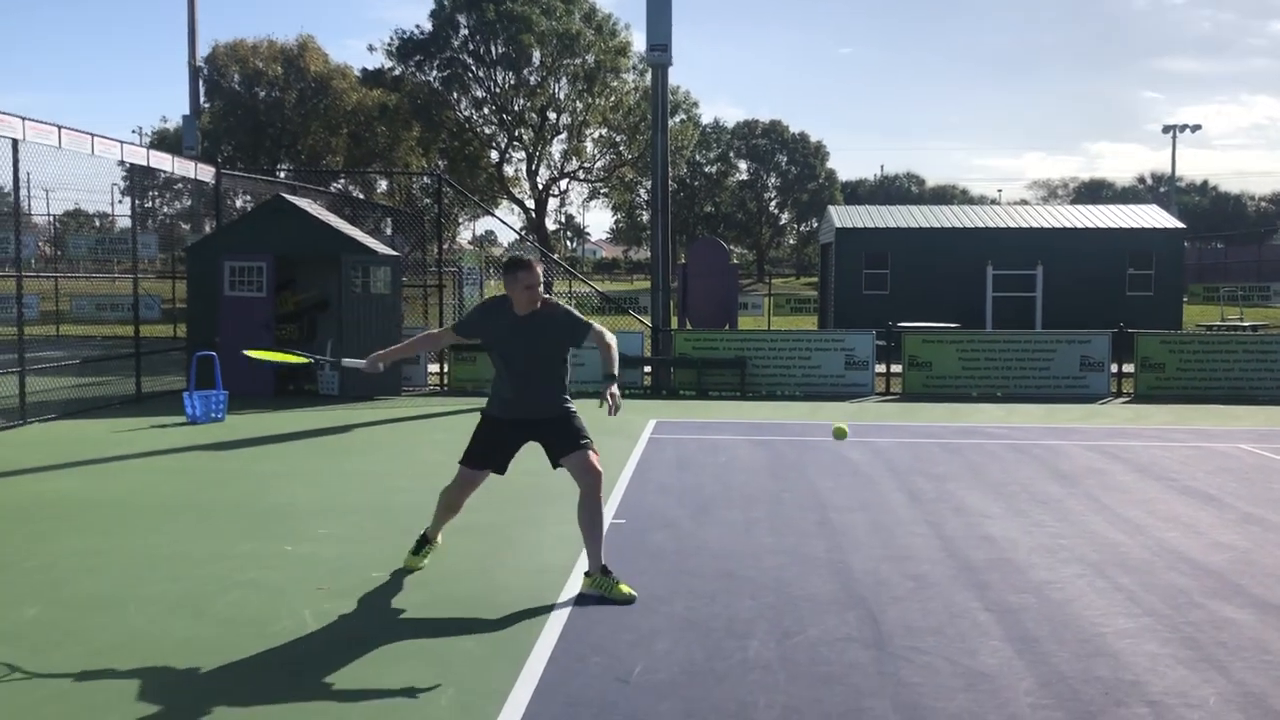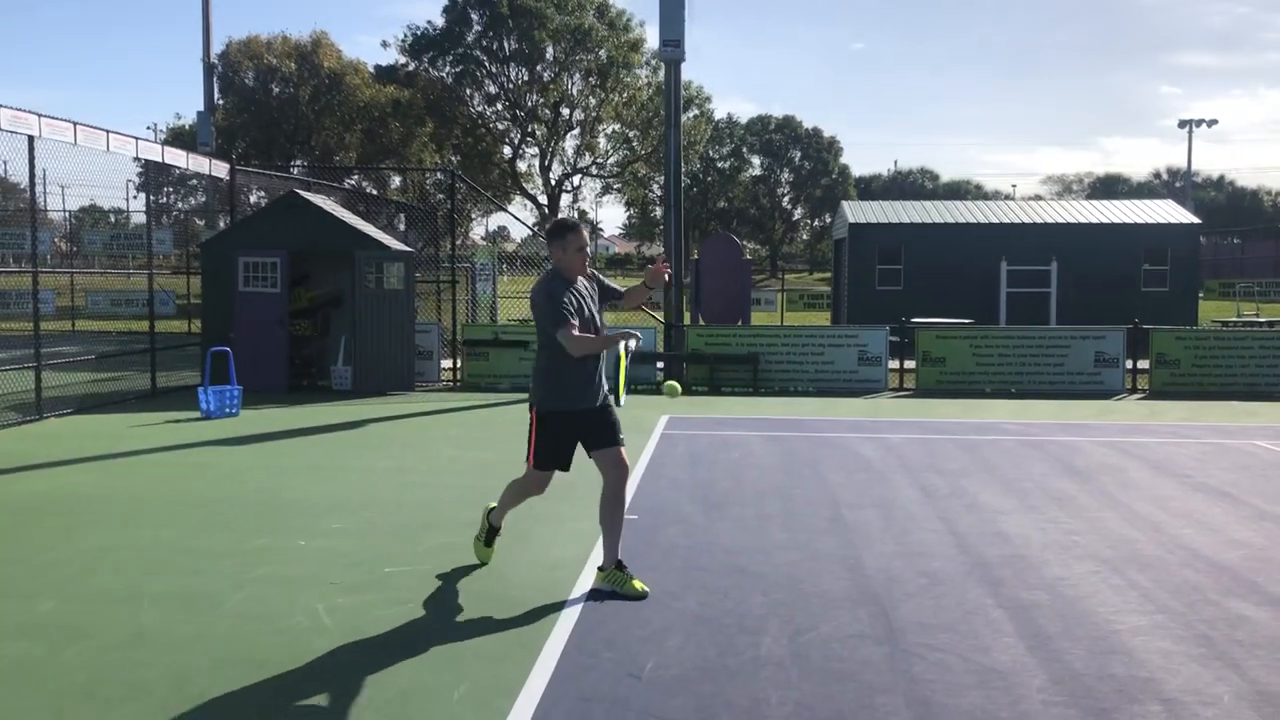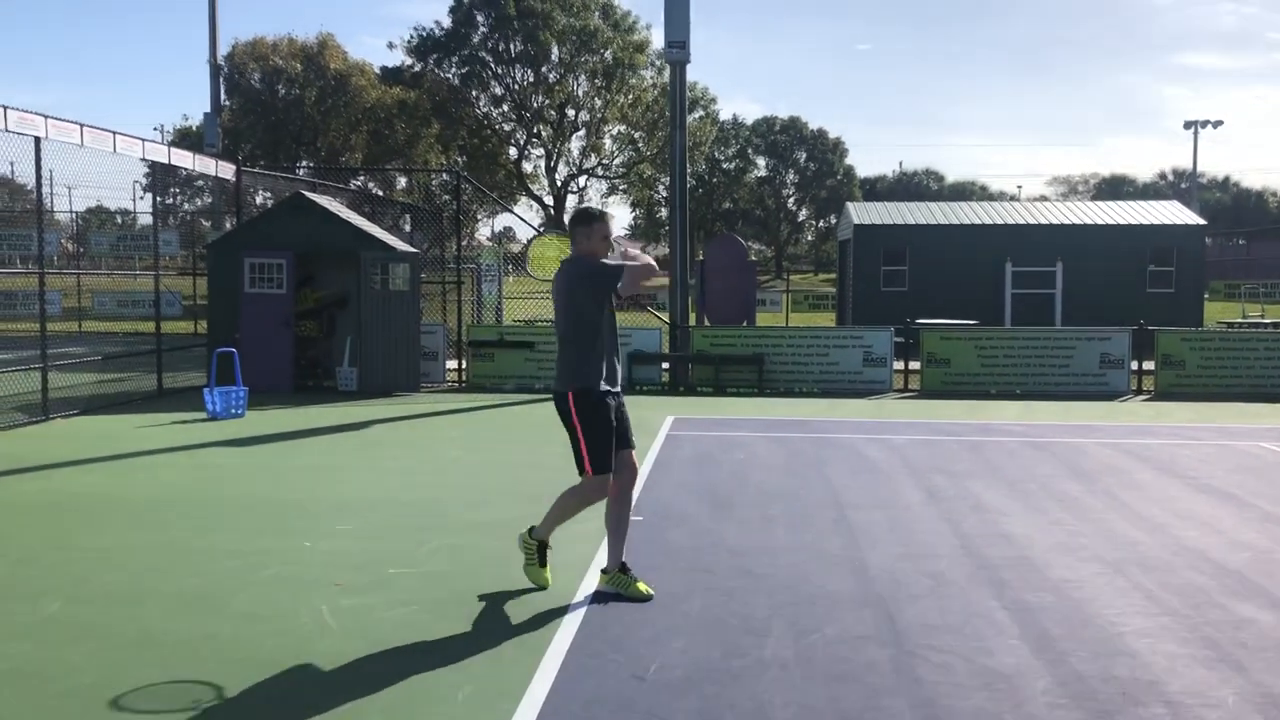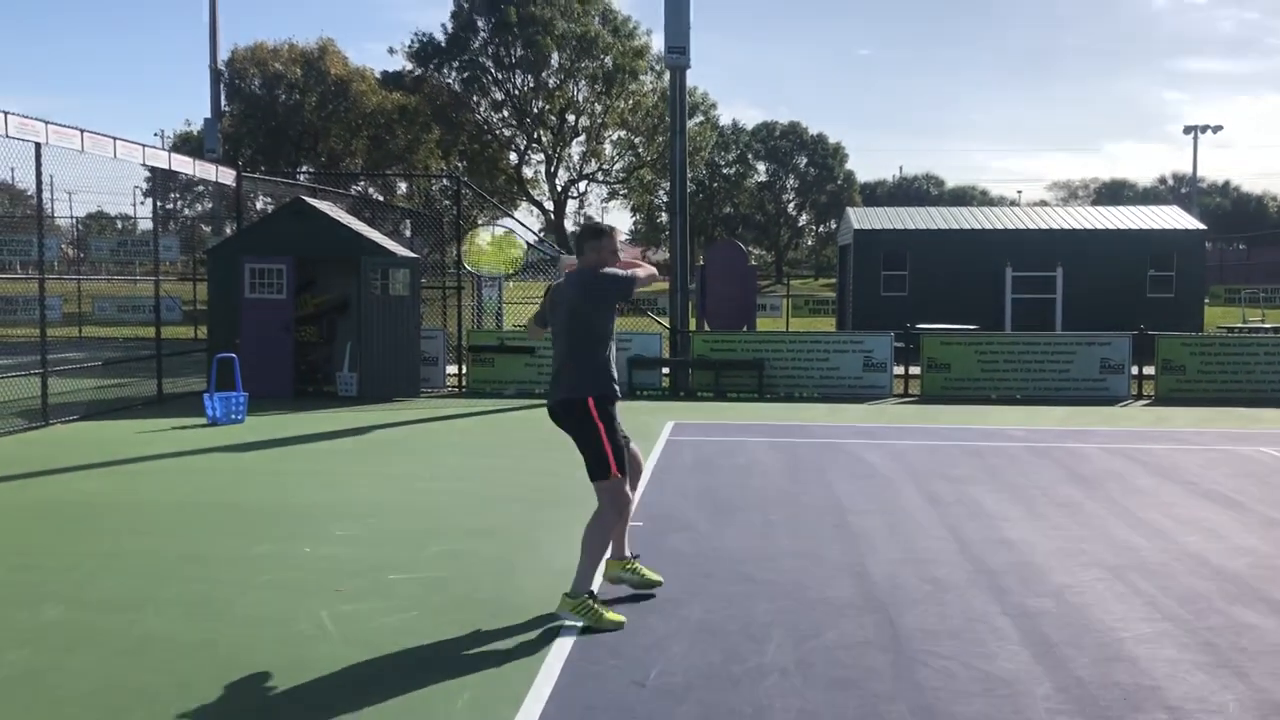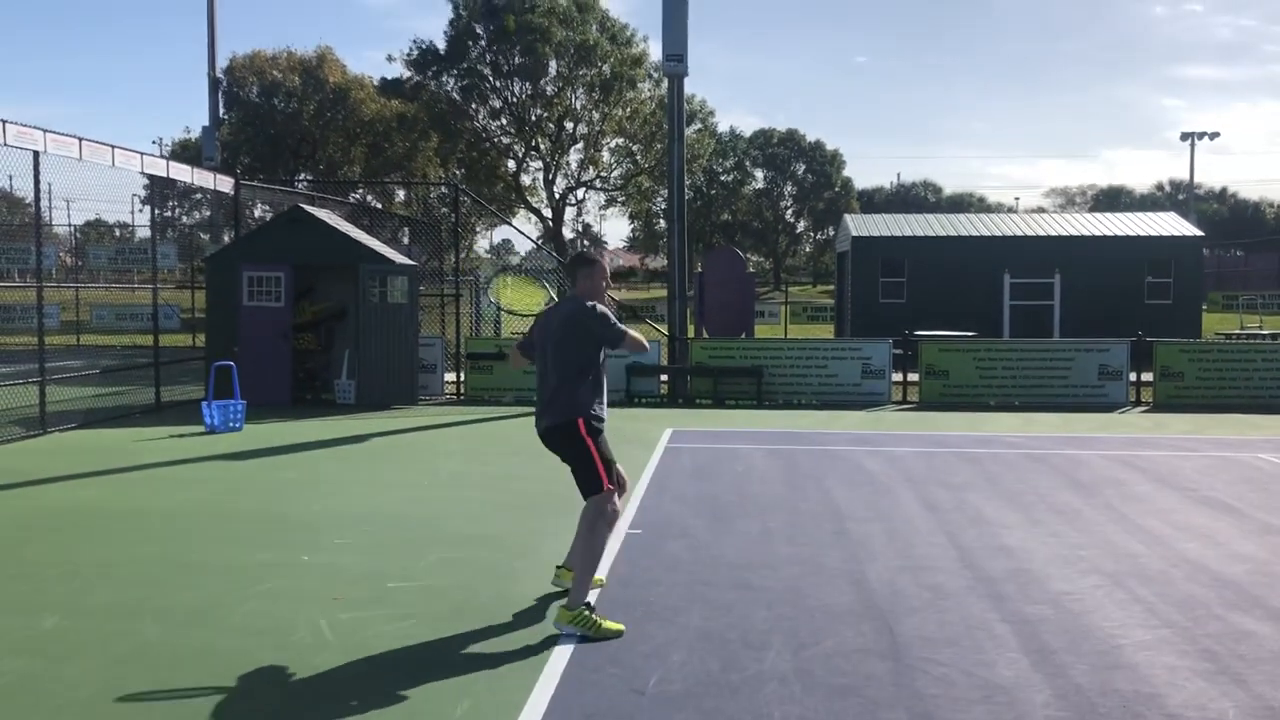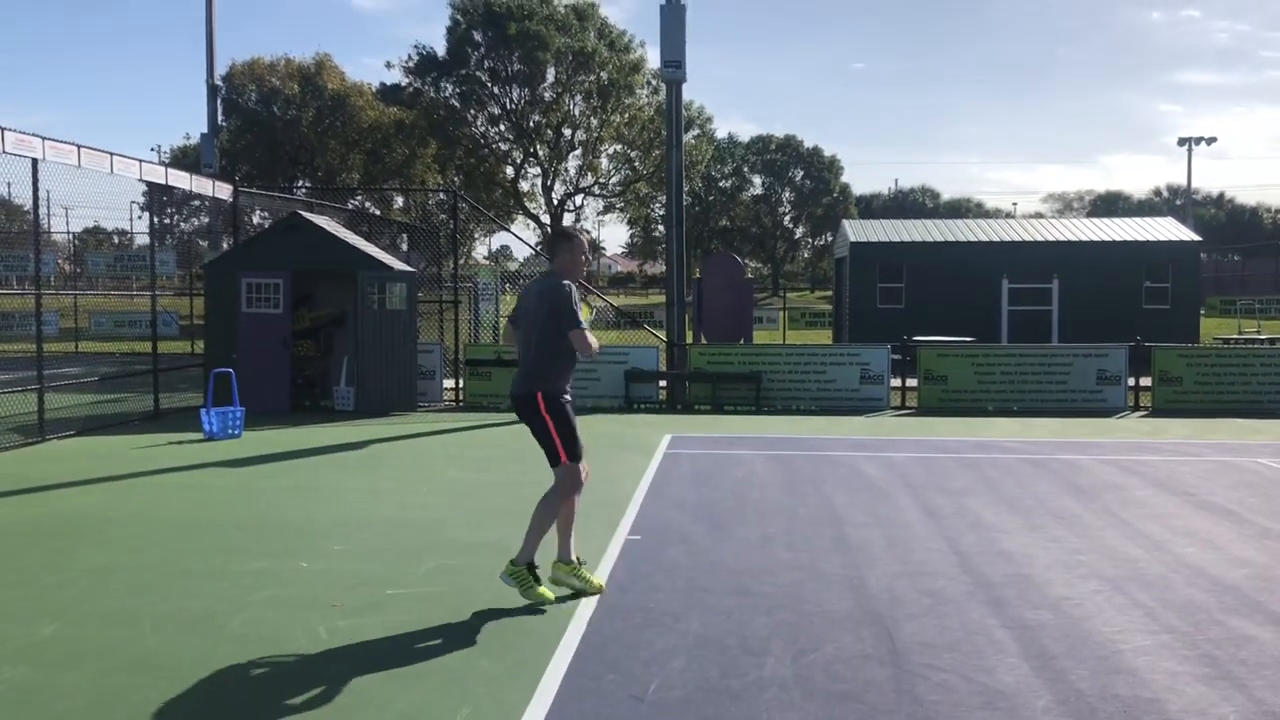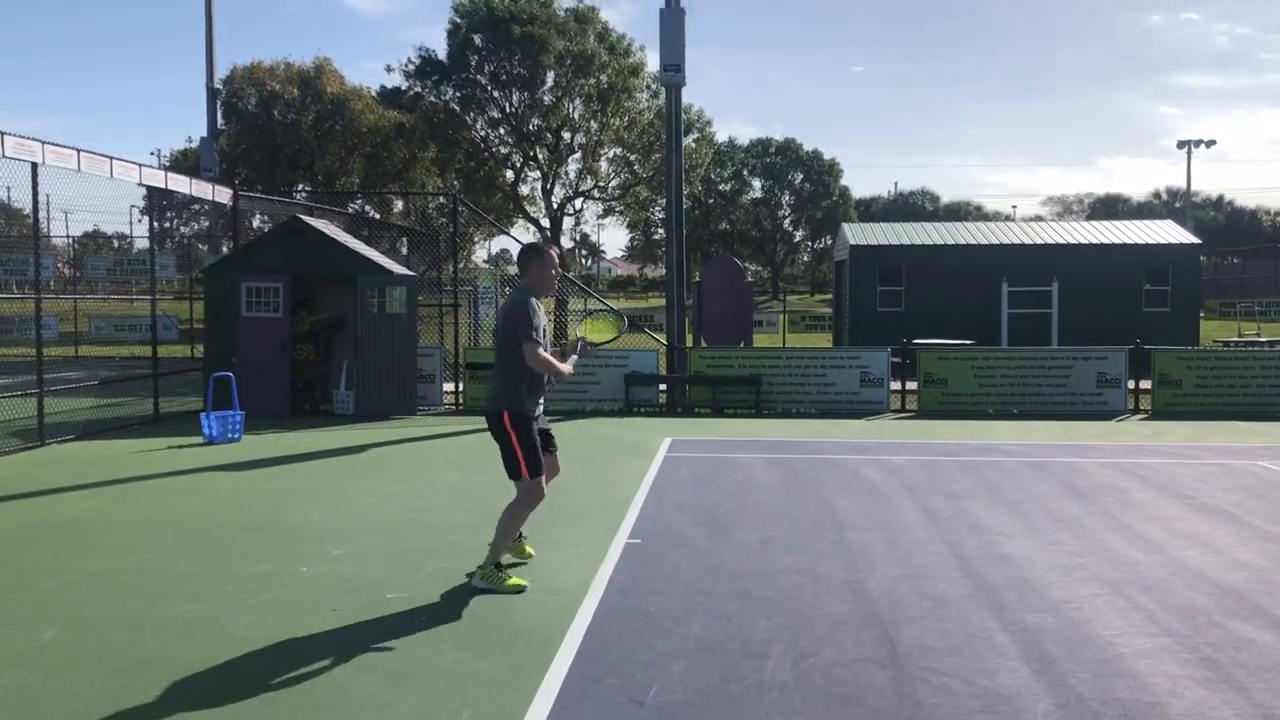
dt=0.2s
person 1, frame 1
left shoulder: (557, 313)
right shoulder: (488, 314)
left elbow: (604, 339)
right elbow: (439, 338)
left wrist: (611, 379)
right wrist: (389, 354)
left hip: (553, 409)
right hip: (504, 413)
left knee: (591, 476)
right knee: (462, 486)
left ankle: (597, 574)
right ankle: (430, 537)
person 1, frame 2
left shoulder: (589, 279)
right shoulder: (550, 291)
left elbow: (628, 299)
right elbow: (575, 345)
left wrist: (654, 278)
right wrist: (619, 337)
left hip: (593, 397)
right hip: (553, 403)
left knee: (617, 470)
right knee: (537, 480)
left ankle: (610, 567)
right ankle: (495, 515)
person 1, frame 3
left shoulder: (579, 274)
right shoulder: (587, 270)
right elbow: (649, 268)
right wrist: (634, 256)
left hip: (602, 389)
right hip: (581, 392)
left knee: (627, 475)
right knee: (598, 485)
left ankle: (614, 571)
right ankle: (536, 538)
person 1, frame 4
left shoulder: (560, 287)
right shoulder: (600, 279)
left elbow: (535, 326)
right elbow: (649, 273)
right wrist: (617, 264)
left hip: (567, 400)
right hip: (585, 401)
left knee: (632, 466)
right knee: (614, 496)
left ankle: (621, 562)
right ankle: (578, 596)
person 1, frame 5
left shoulder: (548, 317)
right shoulder: (590, 313)
left elbow: (516, 358)
right elbow: (639, 344)
right wrist: (616, 335)
left hip: (554, 423)
right hip: (575, 423)
left knee: (618, 484)
right knee: (601, 510)
left ankle: (572, 568)
right ankle: (574, 609)
person 1, frame 6
left shoulder: (534, 290)
right shoulder: (562, 290)
left elbow: (508, 337)
right elbow: (585, 348)
right wrist: (593, 343)
left hip: (543, 394)
right hip: (541, 396)
left knee: (576, 477)
right knee: (569, 481)
left ankle: (566, 563)
right ankle: (521, 564)
person 1, frame 7
left shoulder: (525, 304)
right shoulder: (525, 306)
right elbow: (536, 361)
left wrist: (563, 354)
right wrist: (564, 367)
left hip: (527, 408)
right hip: (511, 412)
left knee: (549, 468)
right knee: (532, 491)
left ankle: (510, 536)
right ankle: (489, 568)
